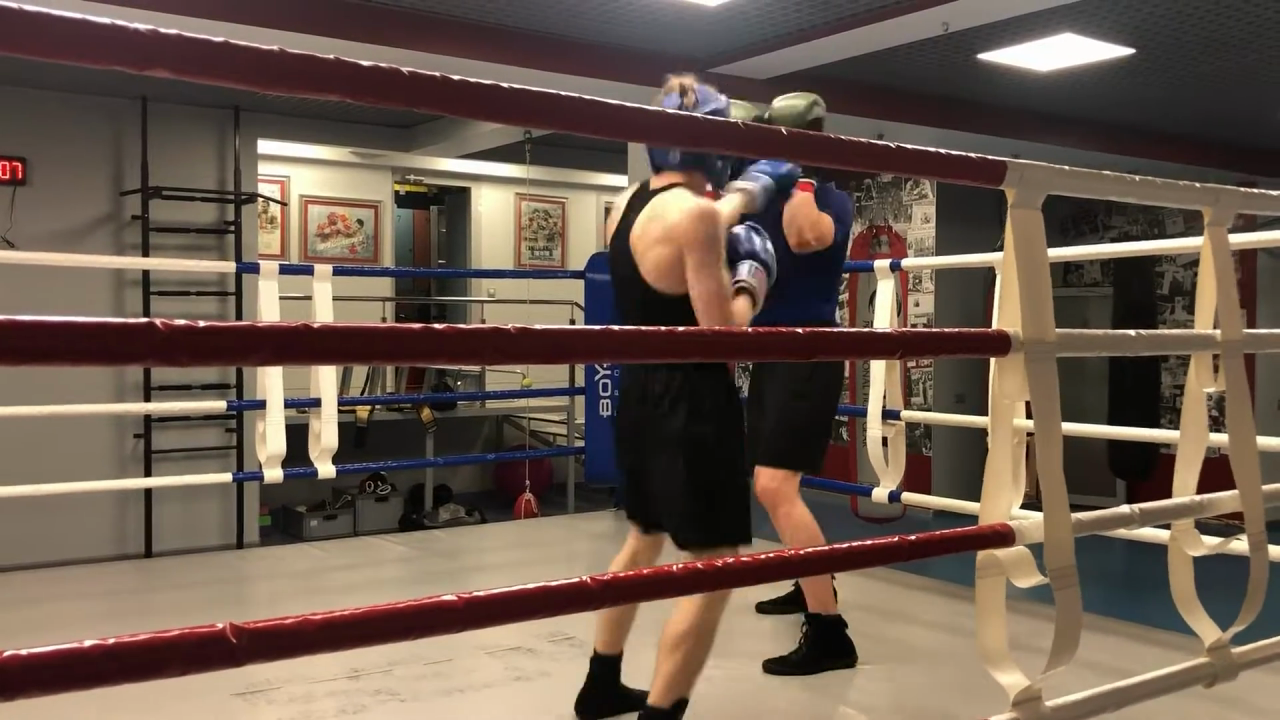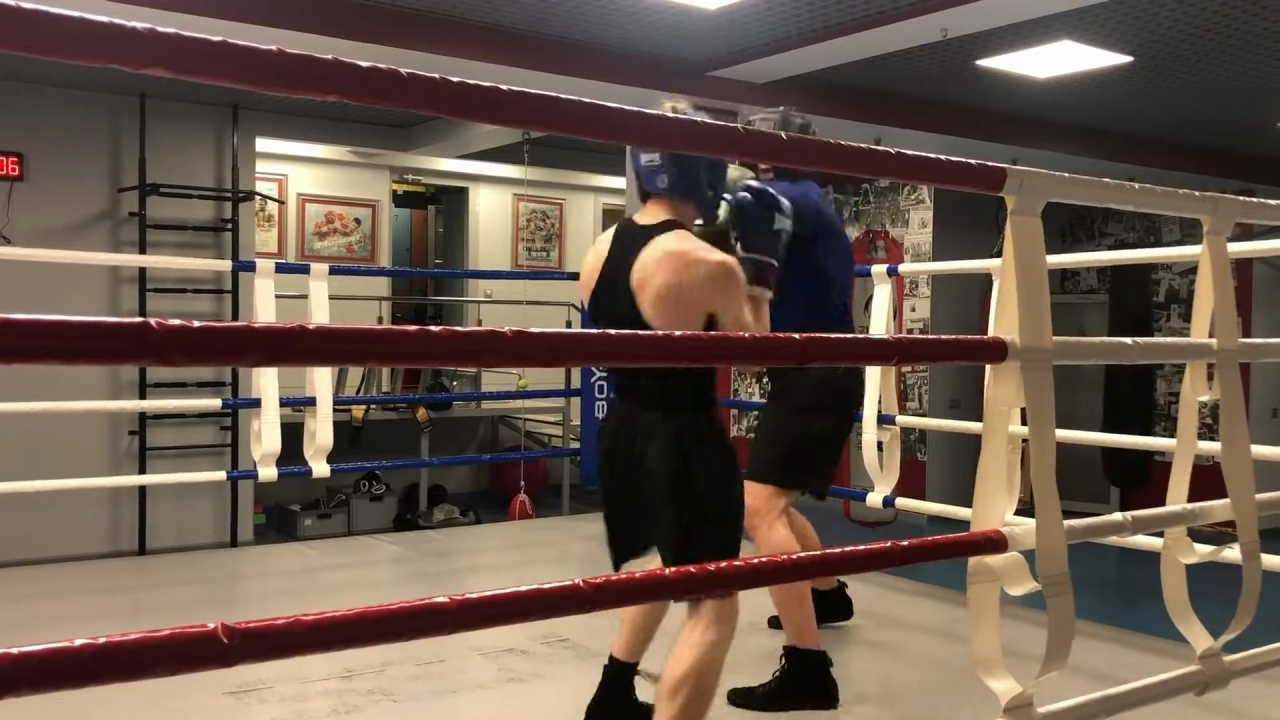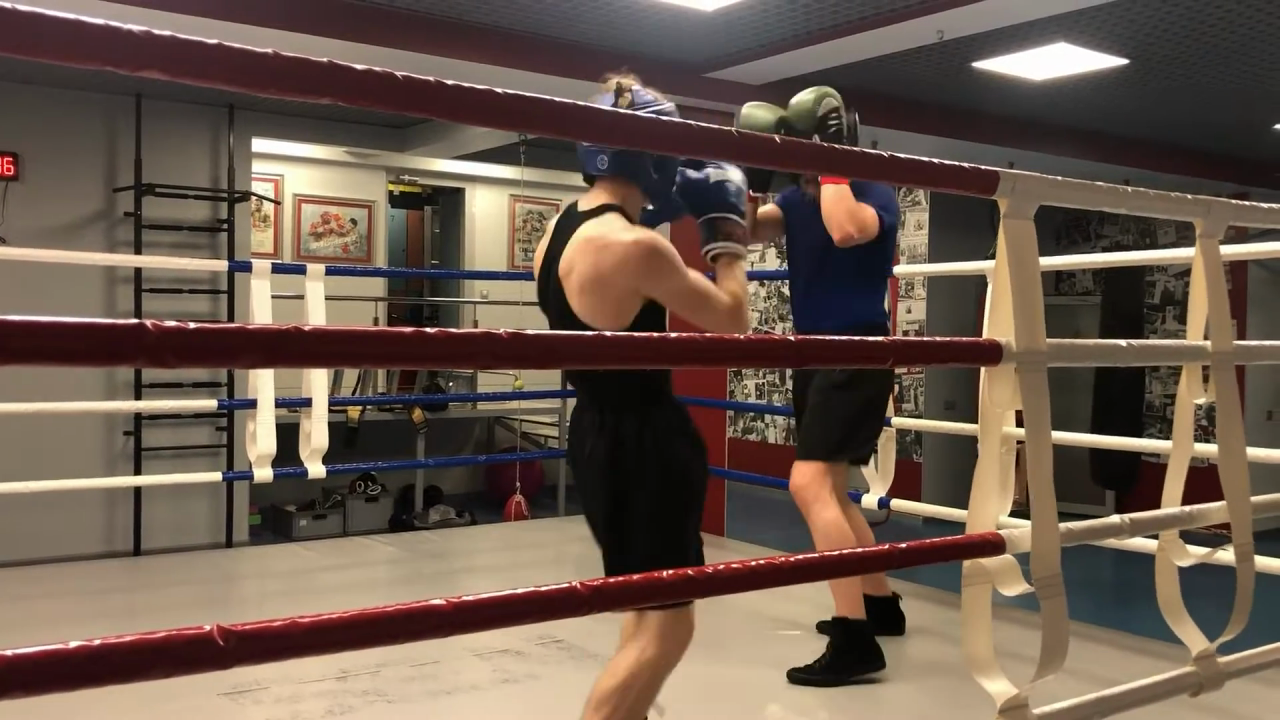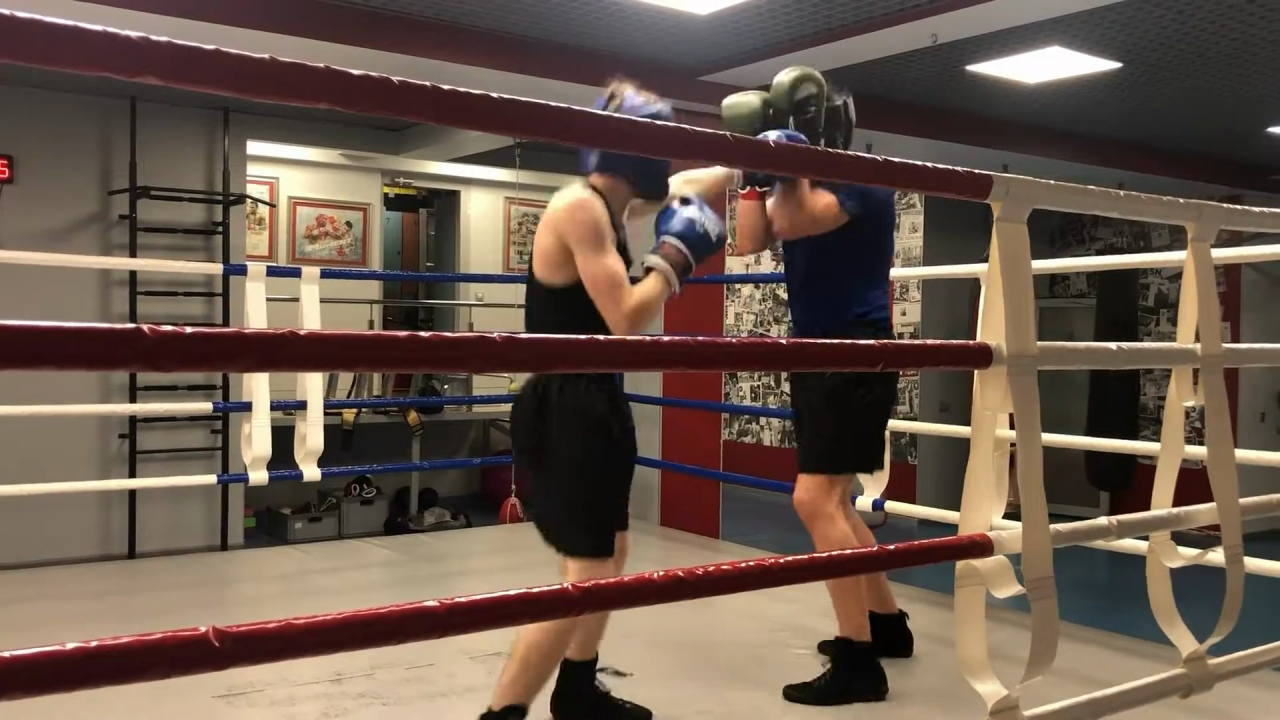
dt=0.7s
person 1, frame 1
left shoulder: (630, 203)
right shoulder: (690, 218)
right elbow: (725, 331)
left wrist: (750, 187)
right wrist: (748, 272)
left hip: (642, 399)
right hip: (695, 406)
left knee: (645, 540)
person 1, frame 2
left shoulder: (603, 248)
right shoulder: (707, 265)
right wrist: (759, 258)
left hip: (625, 433)
right hip: (681, 439)
left knee: (676, 567)
right knee: (713, 608)
person 1, frame 3
left shoulder: (562, 228)
right shoulder: (636, 246)
right elbow: (728, 323)
left wrist: (670, 207)
right wrist: (724, 227)
left hip: (605, 436)
right hip: (639, 445)
left knee: (655, 612)
right knee: (666, 625)
person 1, frame 4
left shoulder: (606, 204)
right shoulder: (581, 207)
left elbow: (685, 190)
right elbow: (625, 319)
right wrist: (678, 253)
left hip: (591, 399)
right hip: (567, 403)
left knee: (611, 549)
right knee: (585, 573)
person 2, frame 1
left shoulder: (825, 195)
left elbow: (803, 240)
left wrist: (802, 172)
left hip: (808, 360)
right hip: (769, 361)
left knee: (778, 490)
right knee: (766, 484)
left ankle: (828, 633)
right ankle: (811, 585)
person 2, frame 2
left shoulder: (790, 196)
right shoulder: (793, 203)
left hip: (817, 376)
right hip: (808, 373)
left knee: (759, 508)
right knee: (774, 503)
left ankle: (807, 670)
right ankle: (828, 595)
person 2, frame 3
left shoulder: (873, 194)
right shoulder: (796, 195)
left elbow: (844, 232)
right elbow: (742, 233)
left wrist: (831, 165)
right wrist: (753, 176)
left hip: (855, 359)
right hip: (814, 362)
left knee: (809, 484)
right knee: (829, 492)
left ankle: (855, 640)
right ankle: (880, 604)
person 2, frame 4
left shoulder: (863, 183)
right shoulder: (802, 178)
left elbow: (791, 226)
right elbow: (750, 242)
left wrist: (796, 149)
right wrist: (754, 169)
left knee: (815, 500)
right knee: (831, 500)
left ankle: (859, 661)
right ankle: (887, 622)
